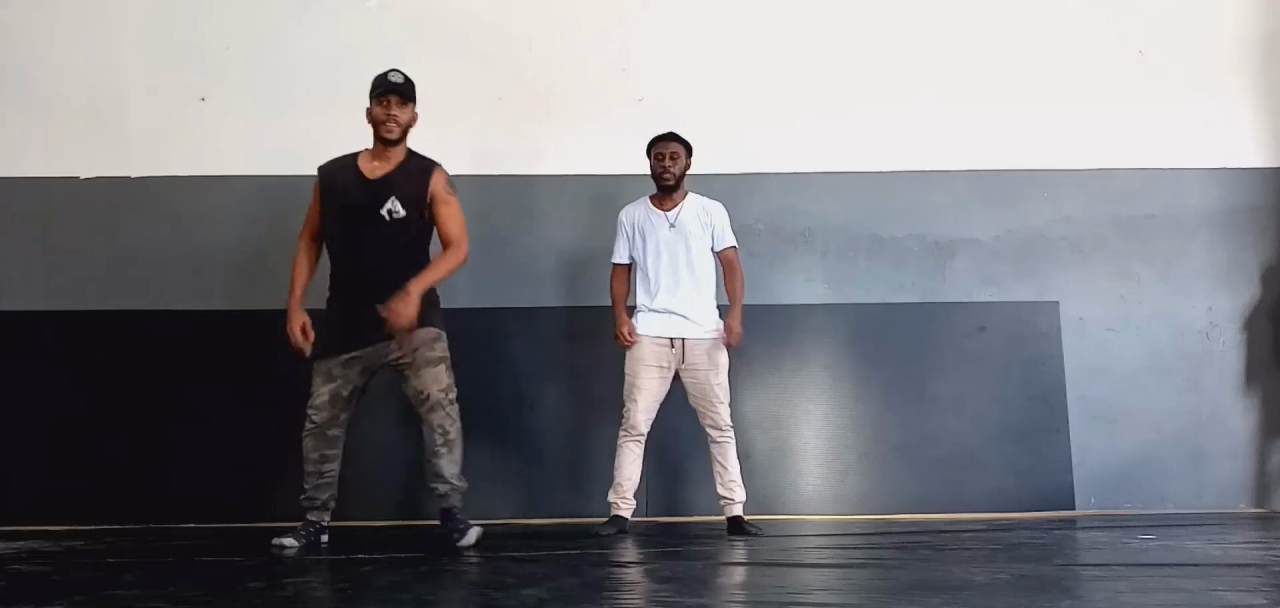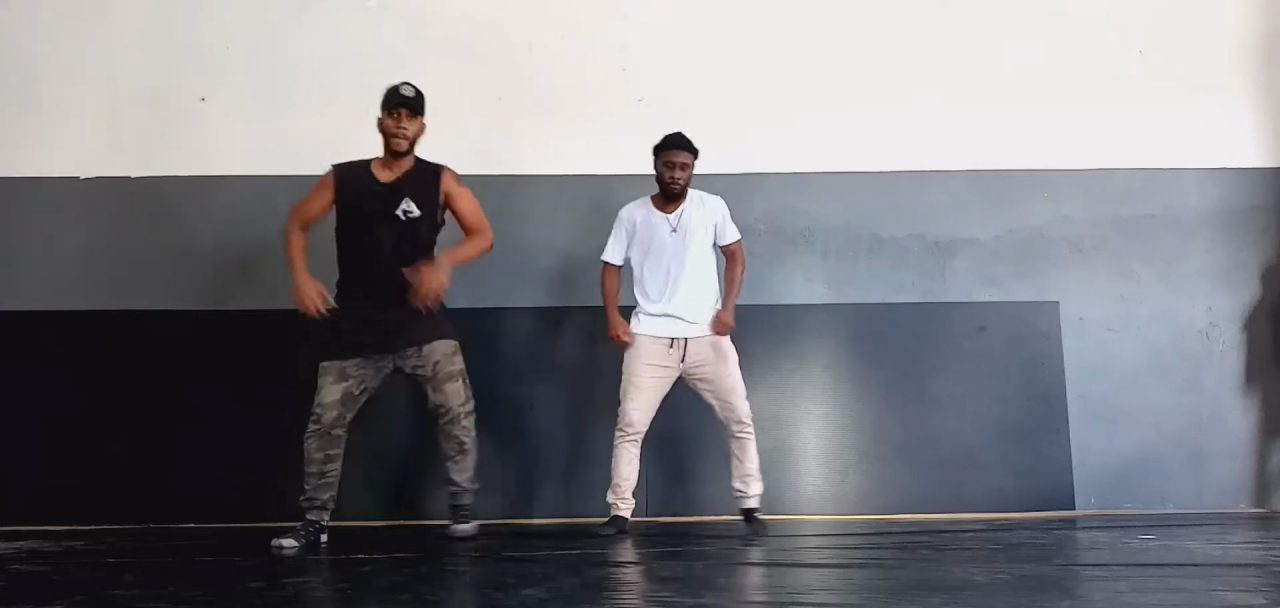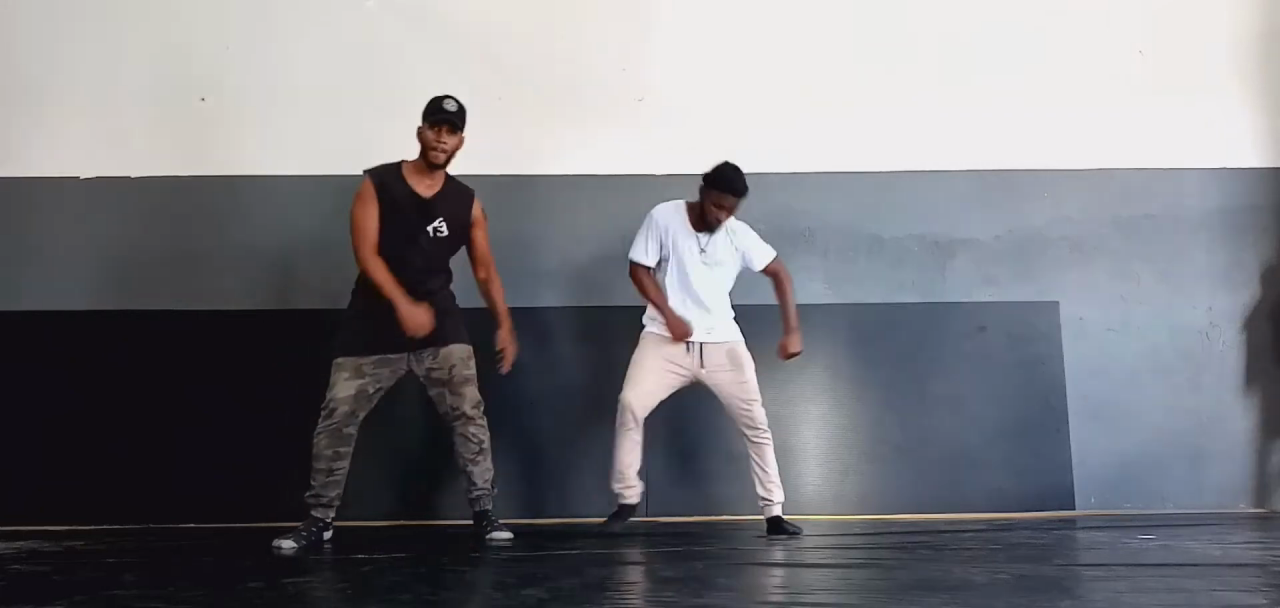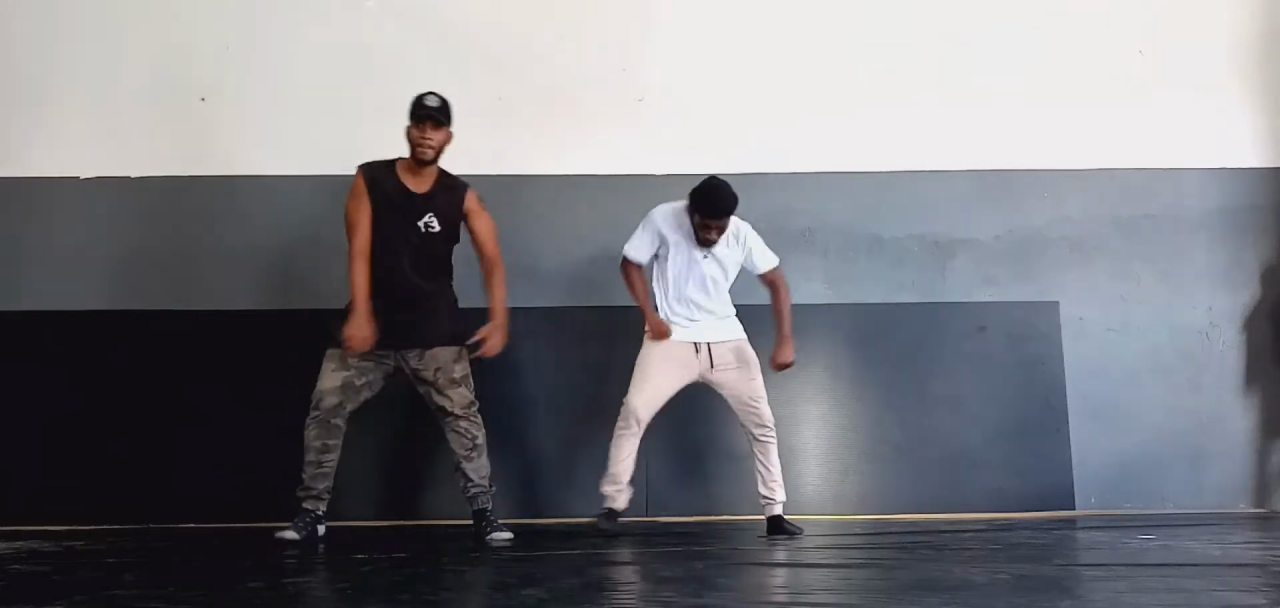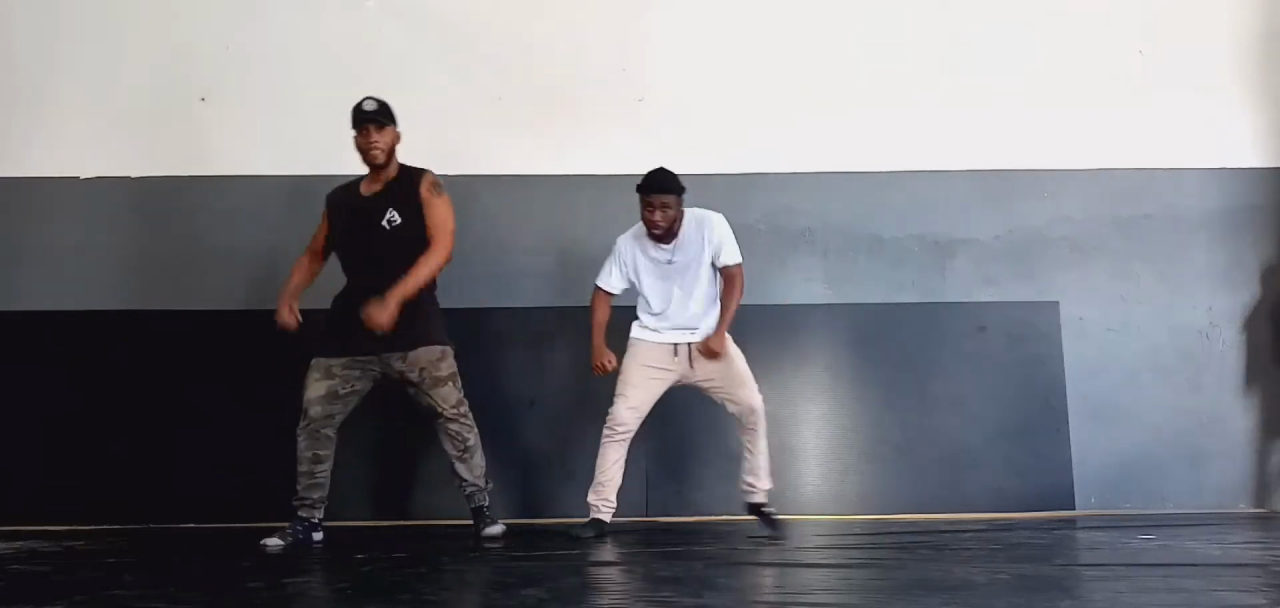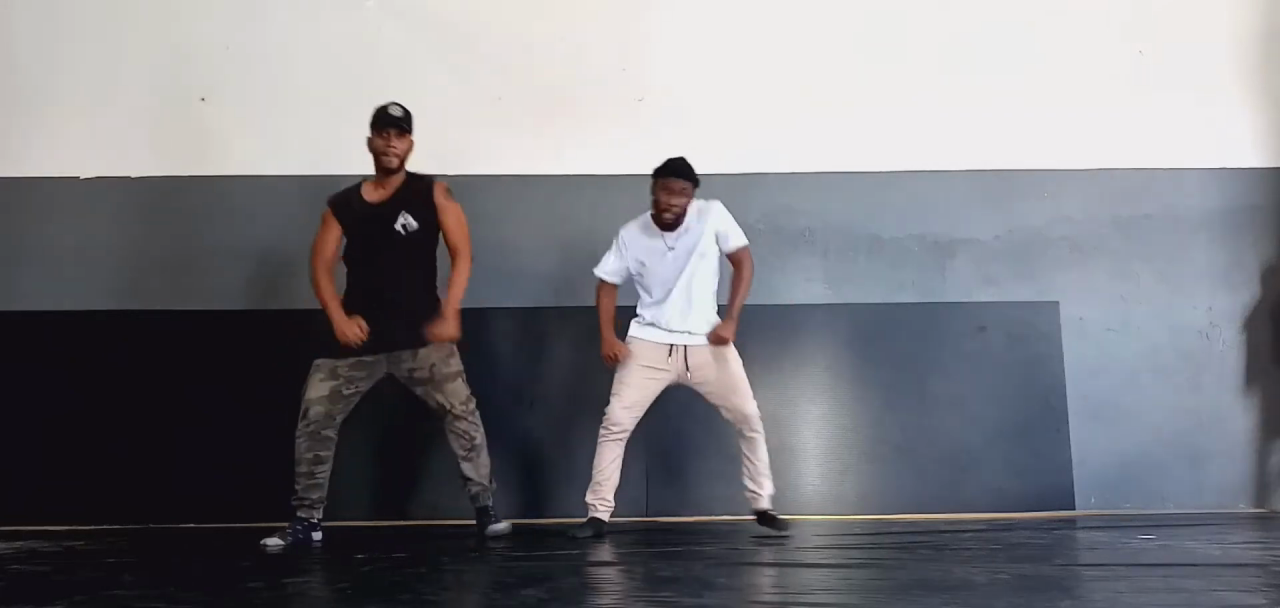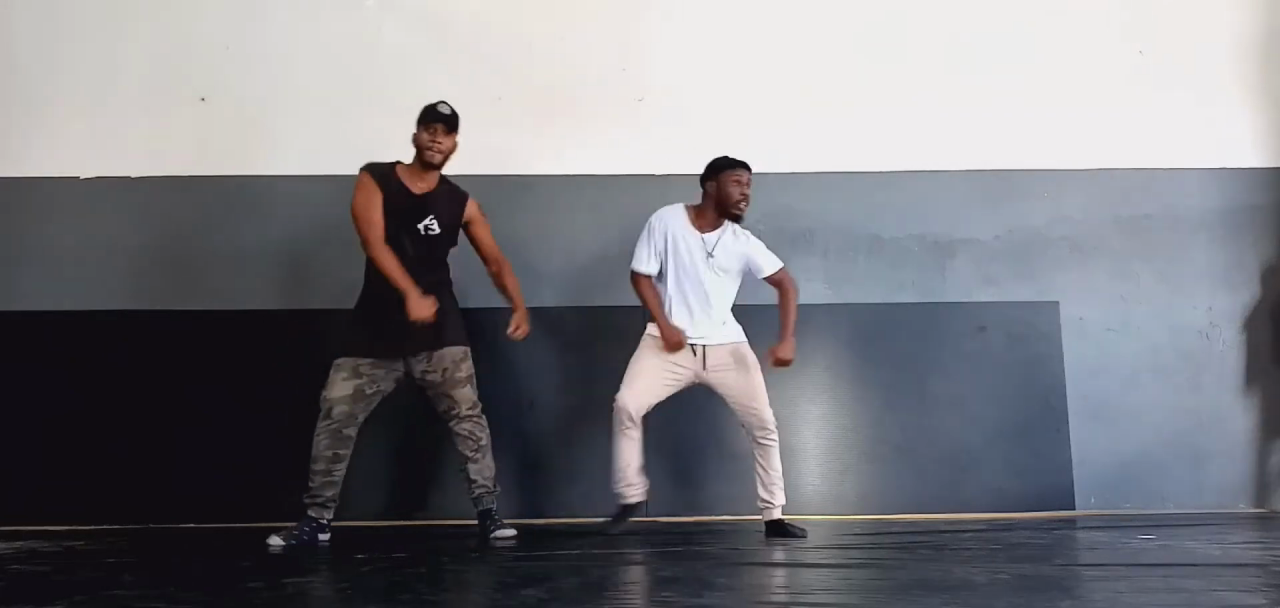
dt=0.3s
person 1, frame 1
left shoulder: (430, 177)
right shoulder: (332, 175)
left elbow: (458, 245)
right elbow: (309, 242)
left wrist: (415, 289)
right wrist: (295, 304)
left hip: (409, 315)
right hip: (345, 321)
left knee: (436, 398)
right knee: (322, 420)
left ankle: (451, 508)
right ankle: (315, 522)
person 1, frame 2
left shoulder: (439, 180)
right shoulder: (344, 178)
left elbow: (483, 235)
right elbow: (297, 223)
left wrist: (444, 264)
right wrist: (301, 276)
left hip: (420, 322)
right hip: (354, 324)
left knee: (456, 408)
right knee: (326, 420)
left ankle: (460, 505)
right ankle: (315, 522)
person 1, frame 3
left shoulder: (466, 201)
right shoulder: (376, 183)
left elbow: (483, 266)
right elbow: (366, 252)
left wrist: (503, 321)
right wrist: (402, 302)
left hip: (439, 322)
right hip: (371, 324)
left knee: (469, 414)
right knee: (337, 418)
left ankle: (484, 512)
right ankle: (318, 521)
person 1, frame 4
left shoulder: (460, 196)
right shoulder: (369, 179)
left elbow: (491, 258)
right elbow: (359, 247)
left wrist: (498, 317)
right wrist: (359, 314)
left hip: (434, 323)
right hip: (374, 319)
left knee: (462, 413)
right knee: (326, 407)
left ankle: (483, 511)
right ankle: (311, 513)
person 1, frame 5
left shoulder: (423, 185)
right shoulder: (340, 198)
left elbow: (441, 248)
right elbow: (315, 254)
left wrist: (393, 298)
right wrist: (288, 296)
left hip: (413, 327)
right hip: (349, 329)
left knee: (453, 412)
right knee: (315, 418)
left ankle: (481, 508)
right ankle: (307, 520)
person 1, frame 6
left shoulder: (432, 192)
right shoulder: (343, 204)
left elbow: (462, 254)
right elbow: (321, 266)
left wrist: (450, 313)
right wrist: (338, 317)
left hip: (420, 330)
right hip: (362, 331)
left knee: (461, 410)
right knee: (315, 417)
left ankle: (485, 508)
right ankle: (306, 521)
person 1, frame 7
left shoulder: (460, 202)
right shoulder: (373, 179)
left elbow: (494, 259)
right elbow: (374, 243)
left wrist: (518, 305)
right wrist: (411, 294)
left hip: (438, 328)
right hip: (375, 327)
left knee: (467, 415)
right knee: (336, 418)
left ankle: (488, 511)
right ankle: (316, 520)
person 2, frame 1
left shoulder: (711, 211)
right shoulder: (631, 215)
left elbow: (732, 265)
right elbow: (621, 270)
left wrist: (735, 312)
right wrist: (620, 315)
left hip: (703, 335)
right hip: (650, 335)
left knee: (719, 424)
right knee: (634, 423)
left ankle: (734, 513)
right ankle: (620, 511)
person 2, frame 2
left shoulder: (711, 207)
right shoulder: (632, 215)
left elbow: (735, 255)
right elbow: (611, 266)
left wrist: (728, 306)
right wrist: (613, 315)
left hip: (705, 336)
right hip: (651, 336)
left knee: (739, 415)
right knee: (630, 422)
left ankle: (749, 505)
right ankle: (620, 512)
person 2, frame 3
left shoulder: (739, 236)
right shoulder: (664, 217)
left elbow: (777, 272)
right elbow: (640, 269)
left wrist: (791, 328)
right wrist: (669, 315)
left hip: (719, 341)
right hip: (664, 338)
left knee: (755, 422)
right knee: (630, 406)
left ankle: (772, 512)
right ankle: (627, 499)
person 2, frame 4
left shoulder: (741, 235)
right shoulder: (663, 219)
left elbow: (776, 281)
right elbow: (631, 264)
left wrist: (785, 339)
right wrist: (650, 315)
left hip: (724, 340)
right hip: (669, 338)
left knee: (761, 421)
right knee: (634, 410)
left ankle: (774, 512)
right ankle: (614, 503)
person 2, frame 5
left shoulder: (709, 224)
right shoulder: (628, 244)
left elbow: (735, 279)
right elbow: (603, 293)
left wrist: (719, 331)
right wrist: (598, 346)
left hip: (708, 342)
right hip: (653, 344)
left knee: (752, 407)
right knee: (620, 421)
left ankle: (757, 499)
right ankle: (600, 514)
person 2, frame 6
left shoulder: (712, 215)
right shoulder: (632, 234)
left elbow: (743, 262)
right elbow: (607, 282)
left wrist: (730, 321)
right wrist: (607, 336)
left hip: (707, 342)
right hip: (651, 343)
left knee: (748, 416)
right knee: (616, 421)
left ankle: (761, 505)
right ankle: (598, 514)
person 2, frame 7
left shoulder: (742, 243)
right shoulder: (666, 221)
left elbow: (785, 283)
right elbow: (641, 275)
left wrist: (786, 338)
right wrist: (662, 322)
left hip: (724, 344)
right hip: (669, 343)
left knee: (763, 424)
right knee: (626, 405)
left ankle: (773, 515)
right ankle: (630, 499)
